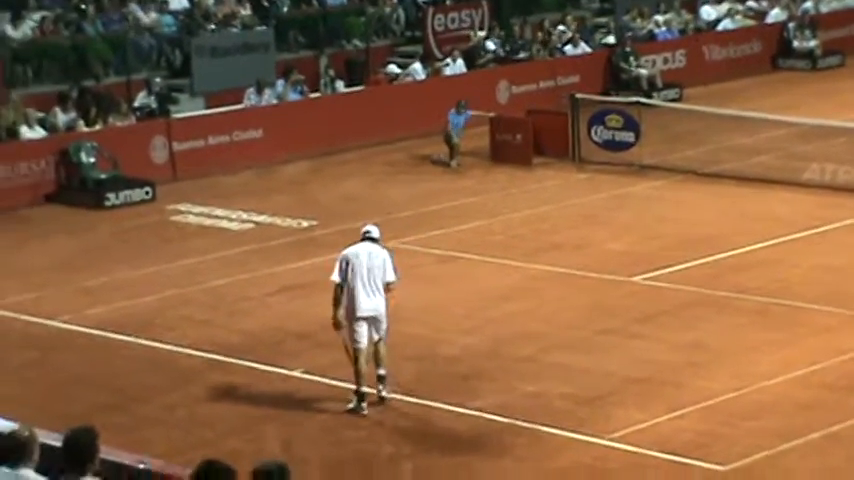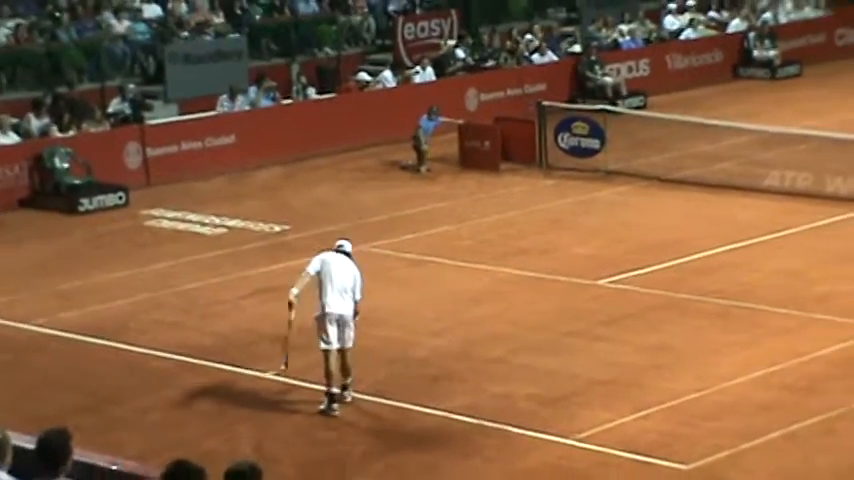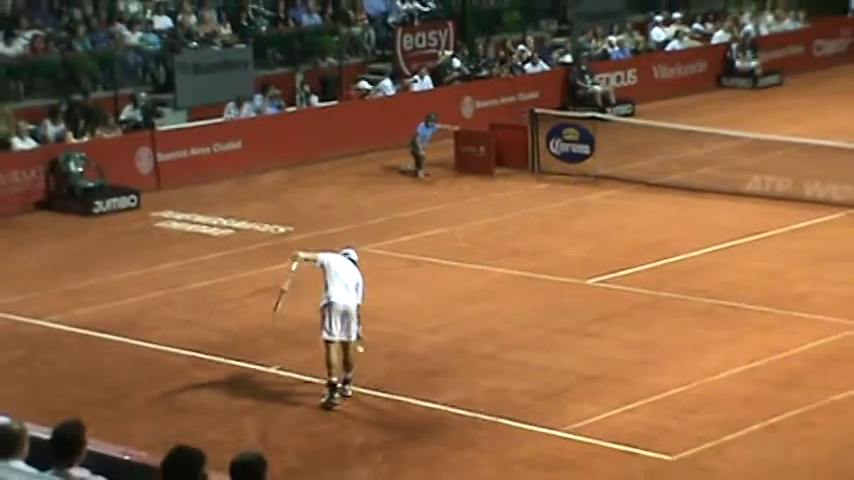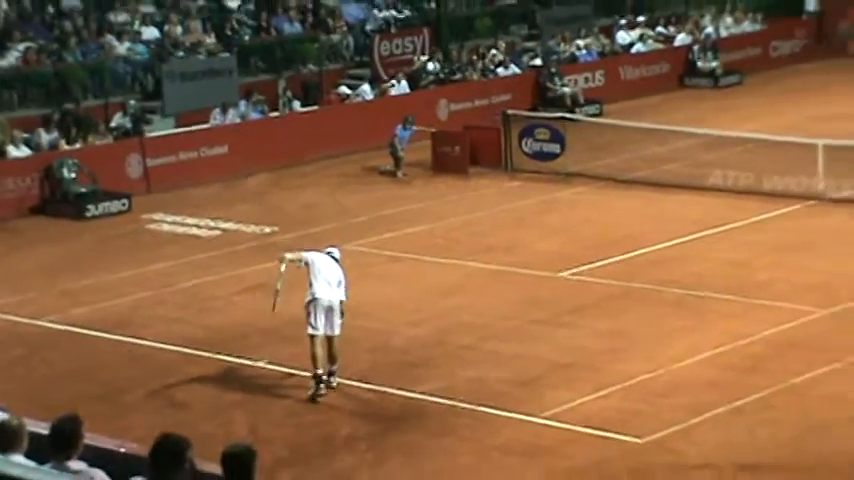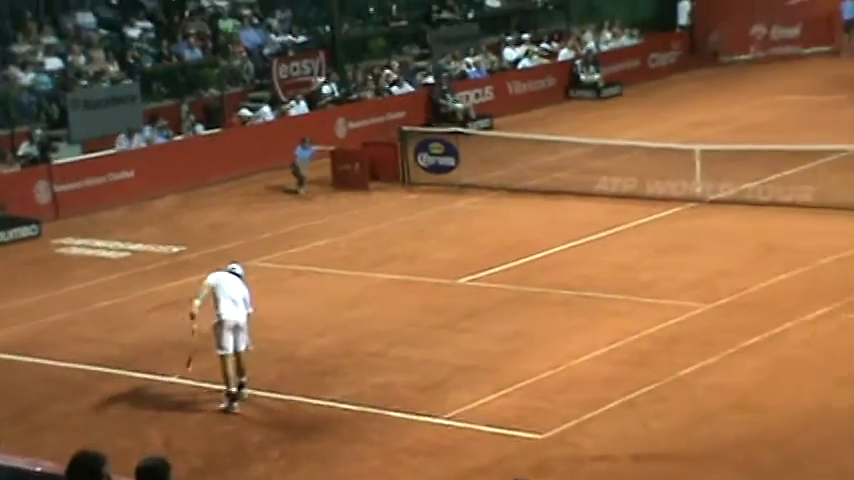
dt=0.3s
person 1, frame 1
left shoulder: (347, 254)
right shoulder: (383, 253)
left elbow: (338, 286)
right elbow: (390, 286)
left wrist: (337, 313)
left hip: (356, 310)
right hip: (378, 308)
left knee: (359, 352)
right knee: (379, 342)
left ankle: (361, 400)
right ankle: (381, 385)
person 1, frame 2
left shoulder: (324, 257)
right shoulder: (354, 268)
left elbow: (308, 274)
right elbow: (357, 303)
left wrist: (294, 292)
right wrist: (354, 318)
left hip: (328, 310)
right hip: (347, 311)
left knee: (330, 354)
right knee: (345, 352)
left ankle: (332, 401)
right ankle: (346, 391)
person 1, frame 3
left shoulder: (331, 257)
right shoulder: (357, 273)
left elbow: (315, 256)
right elbow: (357, 306)
left wrist: (300, 256)
right wrist: (358, 328)
left hip: (333, 302)
right hip: (350, 305)
left knee: (331, 345)
right knee: (348, 345)
left ankle: (333, 391)
right ankle: (346, 385)
person 1, frame 4
left shoulder: (315, 256)
right shoulder: (339, 270)
left elbow: (301, 255)
right elbow: (341, 301)
left wrist: (288, 257)
right wrist: (340, 317)
left hip: (317, 298)
right hip: (334, 300)
left knee: (316, 339)
right knee: (332, 339)
left ankle: (319, 382)
right ankle: (332, 377)
person 1, frame 5
left shoulder: (217, 275)
right shoulder: (243, 286)
left elbow: (206, 285)
right elbow: (248, 312)
left wrist: (196, 303)
right wrist: (247, 340)
left hip: (224, 319)
right hip: (240, 319)
left knee: (226, 358)
right knee: (240, 354)
right ankle: (241, 388)
